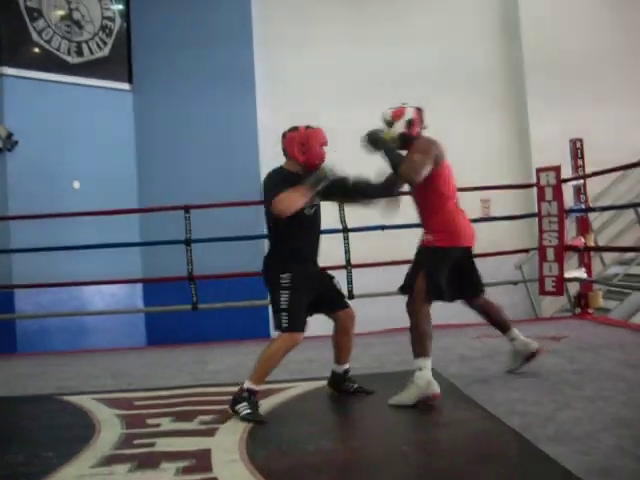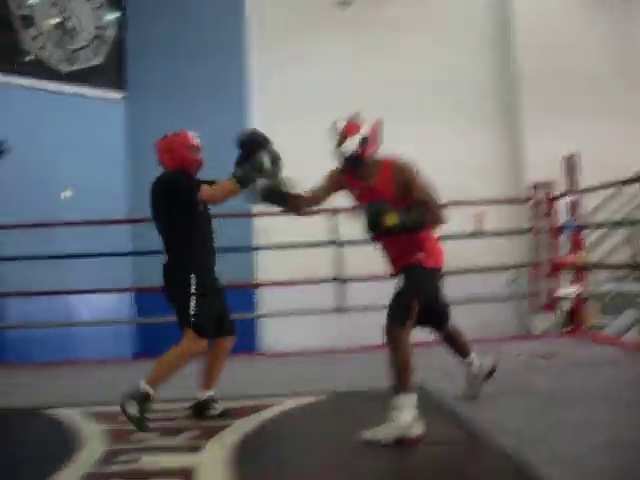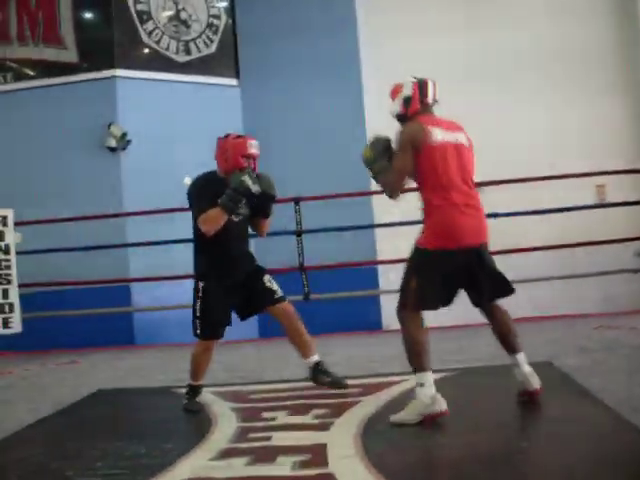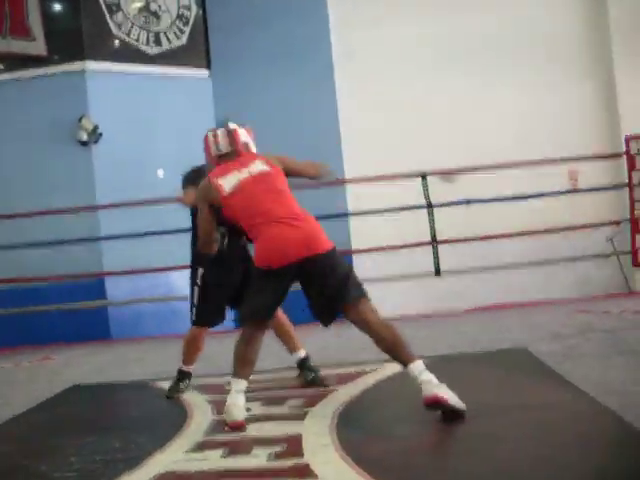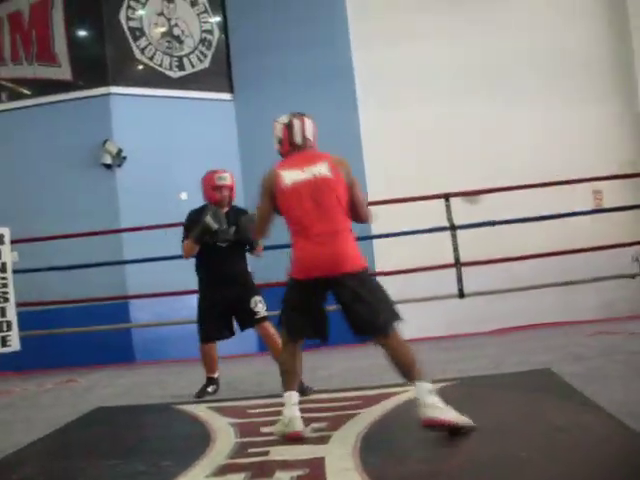
dt=0.7s
person 1, frame 1
left shoulder: (428, 146)
right shoulder: (413, 157)
left elbow: (414, 174)
left wrist: (390, 148)
left hip: (444, 237)
right hip: (459, 234)
left knee: (416, 303)
right knee: (475, 297)
left ankle: (423, 381)
right ankle: (522, 344)
person 1, frame 2
left shoulder: (400, 171)
right shoulder: (343, 176)
left elbow: (437, 216)
right elbow: (306, 204)
left wrist: (400, 220)
right wrist: (279, 195)
left hip: (422, 256)
right hip: (404, 260)
left knee: (397, 330)
right knee: (438, 320)
left ankle: (404, 418)
right ankle: (478, 366)
person 1, frame 3
left shoulder: (412, 132)
right shoulder: (459, 131)
left elbow: (393, 189)
left wrist: (376, 165)
left hip: (440, 233)
right hip: (474, 229)
left knee: (409, 311)
right knee: (490, 303)
left ankle: (427, 395)
right ankle: (525, 373)
person 1, frame 4
left shoulder: (208, 186)
right shoulder: (267, 160)
left elbow: (205, 248)
right elbow: (320, 172)
left hip: (271, 254)
right hip: (311, 242)
left knee: (253, 328)
right knee: (365, 314)
left ankle: (235, 405)
right ankle: (428, 383)
person 1, frame 5
left shoulder: (273, 177)
right shoulder: (336, 165)
left elbow: (257, 234)
right elbow: (364, 216)
left hip: (305, 269)
right hip: (346, 262)
left knee: (291, 340)
right knee: (387, 335)
left ankle: (290, 416)
right ankle: (432, 405)
person 2, frame 1
left shoulder: (313, 178)
right shoulder: (275, 179)
left elbow: (354, 192)
right elbow: (283, 208)
left wrist: (384, 186)
right wrist: (314, 183)
left hip: (308, 267)
right hip: (286, 269)
left knee: (346, 315)
right knee: (293, 333)
left ankle: (340, 377)
right ankle: (244, 395)
person 2, frame 2
left shoulder: (183, 183)
right shoulder: (170, 182)
left elbow: (215, 192)
right elbow: (213, 195)
left wrist: (247, 164)
right wrist: (251, 172)
left hip: (202, 272)
right hip: (188, 274)
left knee: (224, 339)
right knee: (195, 342)
left ankle: (205, 401)
right ankle: (139, 397)
person 2, frame 3
left shoulder: (248, 183)
right shoulder: (203, 186)
left elbow: (261, 230)
right elbow: (208, 227)
left wrist: (264, 203)
right wrist: (233, 196)
left hip: (246, 267)
right hip: (212, 276)
left knee: (285, 311)
right knee: (207, 339)
left ankle: (318, 369)
right ankle: (193, 390)
person 2, frame 4
right shoulder: (197, 176)
right elbow: (189, 198)
left hip: (238, 255)
right hip: (209, 264)
left knee: (272, 311)
right knee: (199, 326)
left ankle: (304, 364)
right ankle: (184, 376)
person 2, frame 5
left shoulder: (241, 214)
right shoulder: (197, 217)
left elbow: (257, 251)
right elbow: (187, 252)
left wrist: (252, 242)
right wrist: (203, 231)
left hip: (242, 283)
right hip: (211, 289)
left knee: (266, 328)
right knee: (208, 341)
right ankle: (212, 380)
